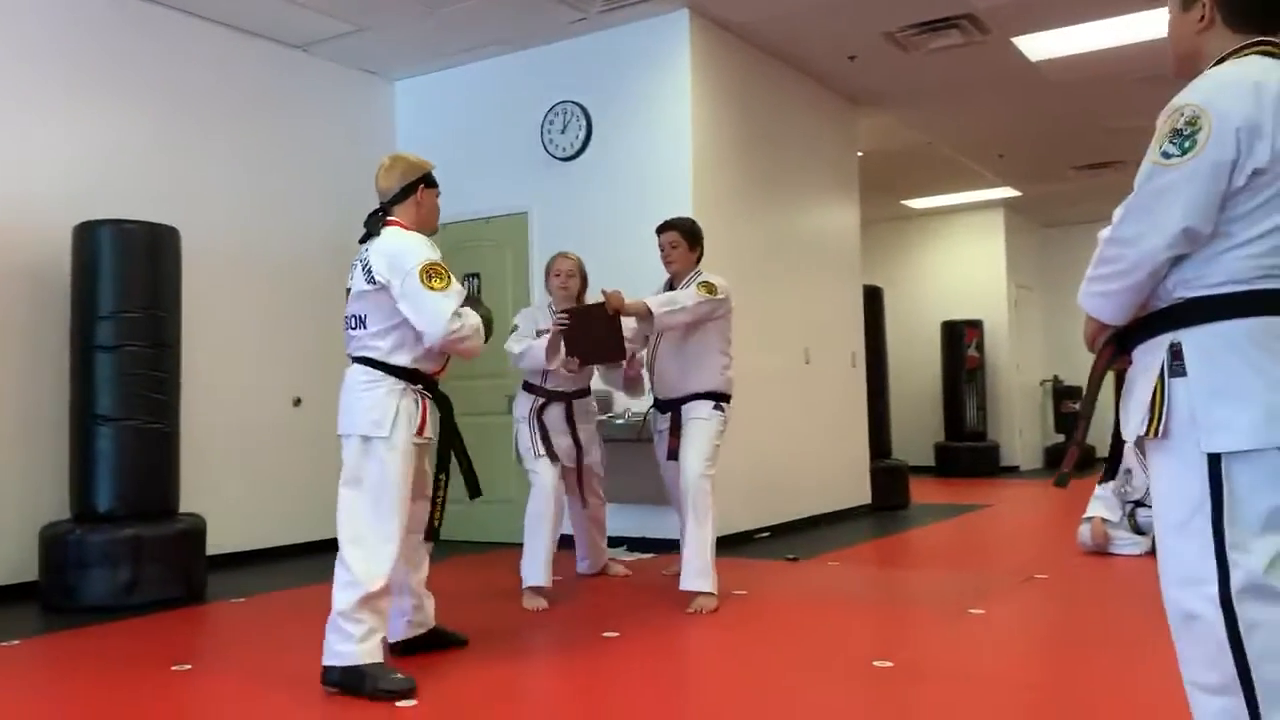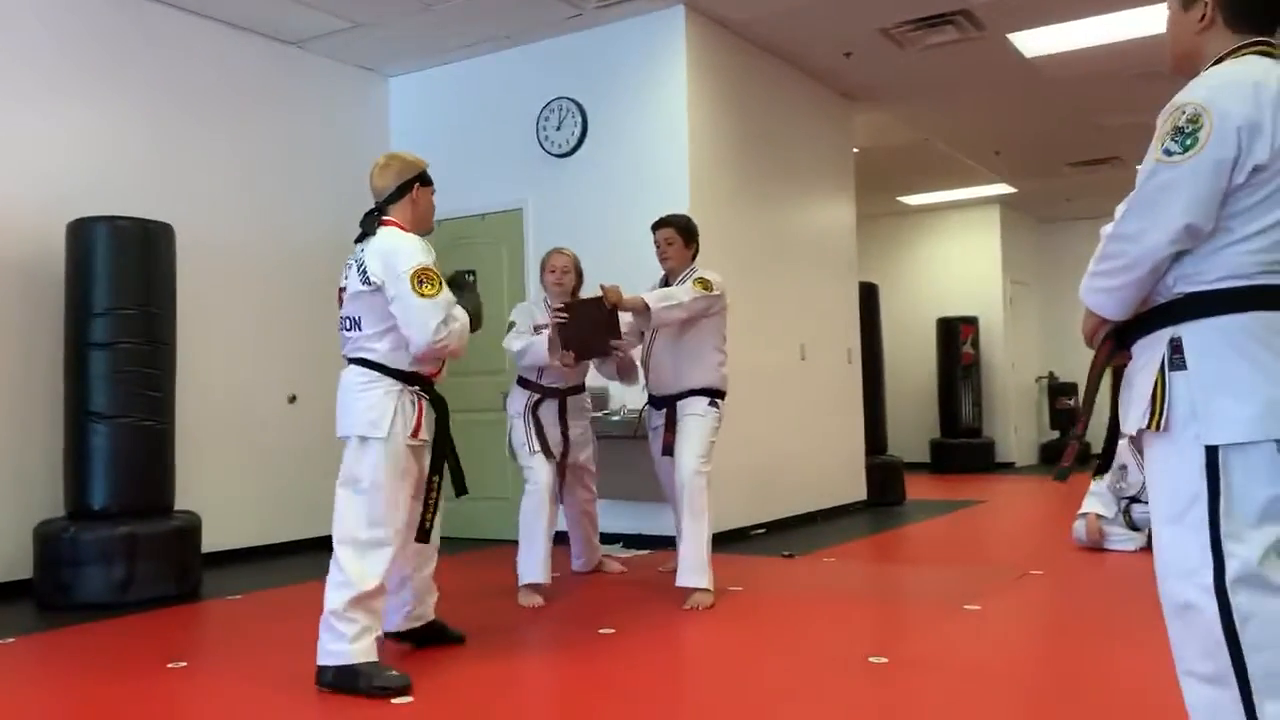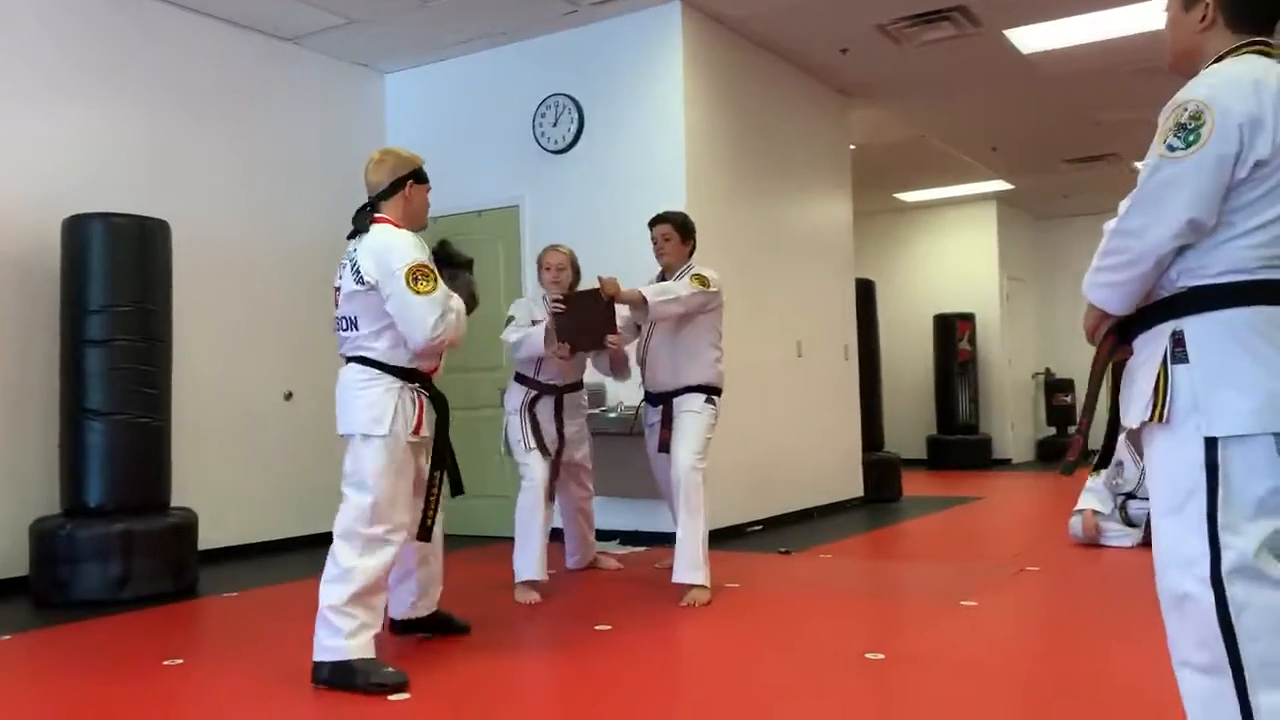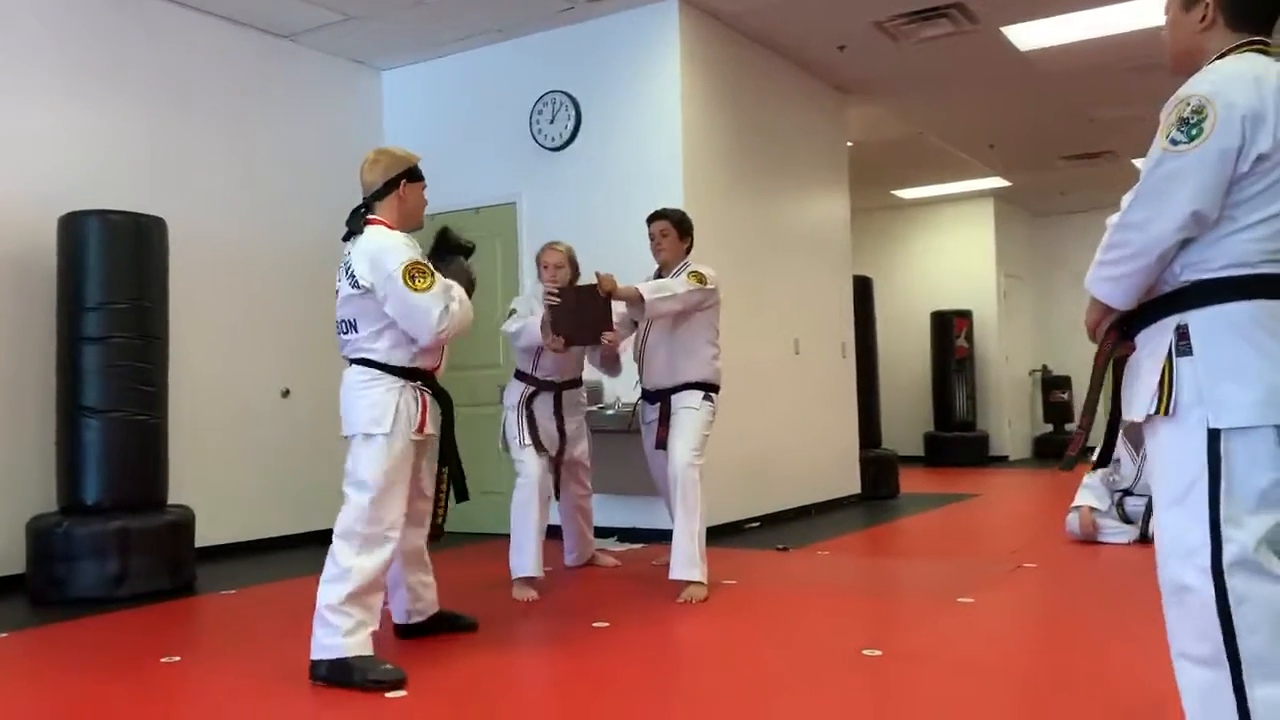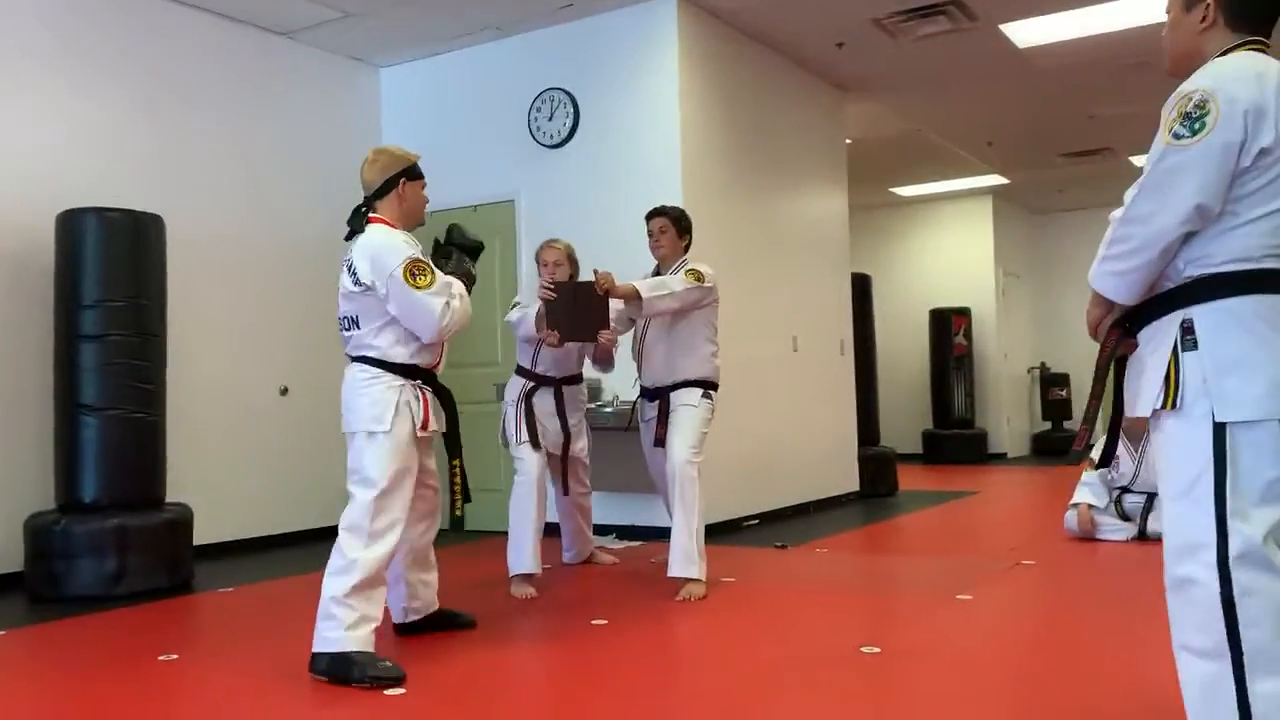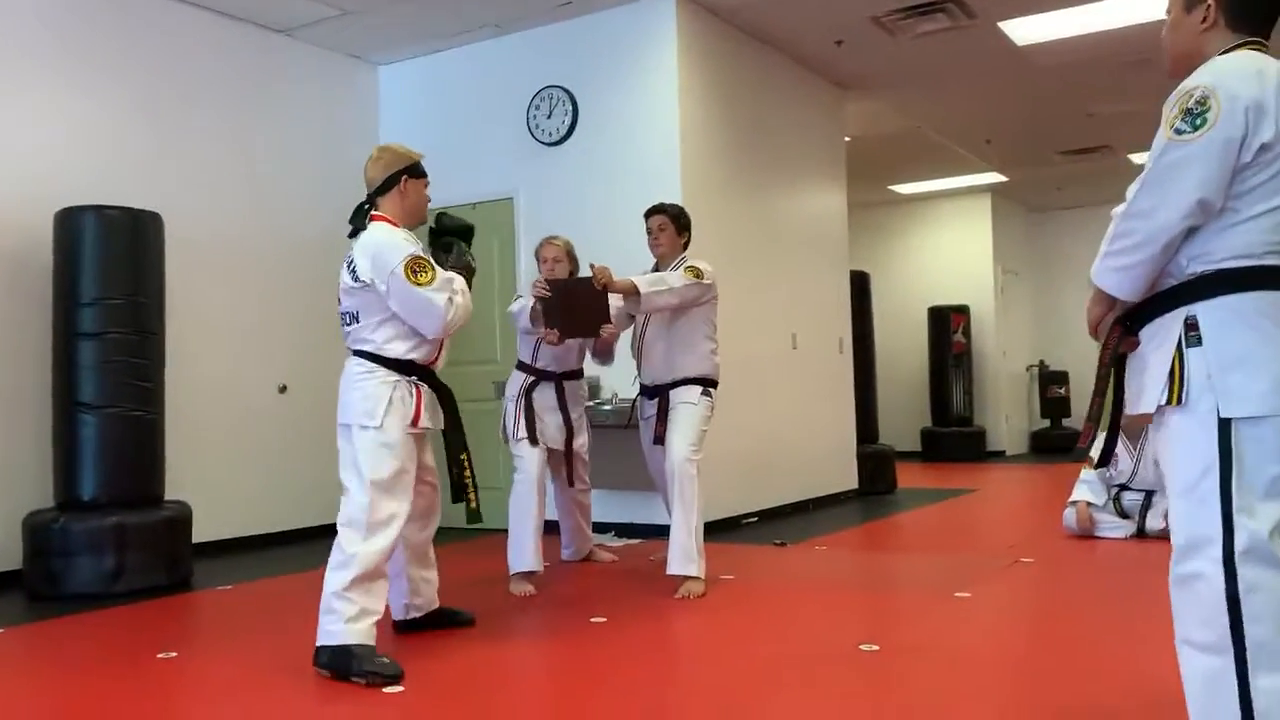
dt=0.1s
person 1, frame 1
left shoulder: (1218, 98)
left elbow: (1150, 232)
left wrist: (1103, 311)
right wrist: (1141, 314)
left hip: (1216, 372)
left knee: (1220, 586)
person 1, frame 2
left shoulder: (1218, 97)
left elbow: (1151, 228)
left wrist: (1102, 308)
right wrist: (1137, 311)
left hip: (1214, 367)
left knee: (1215, 578)
person 1, frame 3
left shoulder: (1219, 95)
left elbow: (1155, 223)
left wrist: (1104, 303)
right wrist: (1136, 308)
left hip: (1214, 360)
left knee: (1212, 571)
person 1, frame 4
left shoulder: (1220, 91)
left elbow: (1158, 217)
left wrist: (1105, 298)
right wrist: (1135, 306)
left hip: (1215, 356)
left knee: (1214, 566)
person 1, frame 5
left shoulder: (1221, 87)
left elbow: (1161, 211)
left wrist: (1107, 294)
right wrist: (1136, 302)
left hip: (1218, 352)
left knee: (1218, 559)
person 1, frame 6
left shoulder: (1221, 85)
left elbow: (1163, 207)
left wrist: (1108, 292)
right wrist: (1138, 301)
left hip: (1221, 350)
left knee: (1221, 557)
person 2, frame 1
left shoulder: (377, 247)
right shoulder: (410, 248)
right elbow: (444, 327)
left wrist: (459, 312)
right wrist: (478, 323)
left hip: (387, 396)
right hip: (388, 400)
left knee: (411, 516)
right knee: (376, 526)
left ankle: (410, 624)
right ankle: (350, 655)
person 2, frame 2
left shoulder: (370, 247)
right shoulder: (404, 249)
right elbow: (433, 335)
left wrist: (450, 304)
right wrist: (465, 314)
left hip: (387, 397)
right hip: (385, 401)
left knee: (417, 513)
right knee: (372, 525)
left ankle: (412, 615)
right ankle: (345, 656)
person 2, frame 3
left shoulder: (363, 245)
right shoulder: (398, 247)
right elbow: (431, 330)
left wrist: (442, 295)
right wrist: (459, 303)
left hip: (384, 394)
right hip: (385, 398)
left knee: (418, 507)
right knee: (373, 521)
left ankle: (415, 605)
right ankle: (341, 652)
person 2, frame 4
left shoulder: (365, 245)
right shoulder: (391, 247)
right elbow: (436, 325)
left wrist: (442, 282)
right wrist: (459, 288)
left hip: (394, 396)
right hip: (384, 398)
left knee: (410, 510)
right knee: (370, 520)
left ankle: (415, 609)
right ankle: (339, 649)
person 2, frame 5
left shoulder: (371, 243)
right shoulder: (390, 246)
right elbow: (438, 321)
left wrist: (442, 279)
right wrist: (459, 284)
left hip: (397, 394)
right hip: (386, 395)
left knee: (419, 505)
right knee: (375, 515)
left ankle: (414, 607)
right ankle: (340, 643)
person 2, frame 6
left shoulder: (376, 241)
right shoulder: (390, 243)
left elbow: (415, 309)
right elbow: (441, 316)
left wrist: (443, 270)
right wrist: (458, 277)
left hip: (398, 393)
right hip: (383, 395)
left knee: (417, 502)
right knee: (374, 512)
left ankle: (415, 605)
right ankle: (343, 638)
person 3, frame 1
left shoulder: (712, 289)
right shoulder: (661, 297)
left elbow: (680, 308)
right elbow: (635, 341)
left wrist: (628, 307)
left hip: (704, 404)
right hip: (666, 407)
left knee: (695, 478)
right knee: (677, 486)
left ankle: (703, 584)
right ankle: (697, 559)
person 3, frame 2
left shoulder: (707, 286)
right shoulder: (656, 295)
left elbow: (676, 303)
right elbow: (628, 338)
left wrist: (625, 302)
left hip: (698, 400)
right hip: (660, 404)
left knee: (689, 475)
right knee: (671, 482)
left ankle: (699, 581)
right ankle: (690, 556)
person 3, frame 3
left shoulder: (704, 282)
right shoulder: (652, 290)
left elbow: (674, 298)
right elbow: (624, 333)
left wrist: (623, 296)
left hip: (694, 397)
right hip: (656, 400)
left knee: (685, 471)
right knee: (667, 479)
left ankle: (695, 577)
right ankle: (688, 553)
person 3, frame 4
left shoulder: (701, 280)
right shoulder: (649, 288)
left elbow: (671, 296)
right elbow: (618, 327)
left wrist: (620, 292)
left hip: (691, 394)
right hip: (653, 399)
left knee: (682, 468)
right knee: (664, 476)
left ankle: (693, 574)
right ankle: (685, 551)
person 3, frame 5
left shoulder: (699, 278)
right shoulder: (647, 286)
left elbow: (669, 294)
right elbow: (615, 323)
left wrist: (618, 290)
left hip: (690, 392)
right hip: (652, 396)
left knee: (681, 465)
right knee: (662, 474)
left ankle: (691, 571)
right ankle: (684, 548)
person 3, frame 6
left shoulder: (698, 275)
right shoulder: (646, 282)
left elbow: (667, 290)
right elbow: (614, 320)
left wrist: (615, 284)
left hip: (690, 389)
right hip: (651, 394)
left knee: (681, 463)
right knee: (662, 472)
left ankle: (691, 568)
right ankle: (684, 547)
person 4, frame 1
right shoulder: (531, 317)
left elbow: (613, 369)
right elbow: (519, 354)
left wrist: (632, 373)
right wrist: (552, 341)
left hip: (578, 414)
right hip: (537, 414)
left knee: (589, 493)
right knee: (546, 487)
left ankle: (594, 561)
right ankle: (533, 583)
person 4, frame 2
right shoulder: (526, 312)
left elbow: (611, 368)
right elbow: (519, 351)
left wrist: (624, 360)
right wrist: (553, 337)
left hip: (572, 410)
right hip: (531, 409)
left knee: (581, 489)
right knee: (541, 483)
left ankle: (588, 558)
right ankle: (530, 581)
person 4, frame 3
right shoulder: (524, 308)
left elbow: (608, 365)
right elbow: (517, 345)
left wrist: (617, 352)
right wrist: (550, 328)
left hip: (568, 407)
right hip: (528, 405)
left knee: (578, 486)
right knee: (537, 480)
left ankle: (583, 555)
right ankle: (527, 577)
person 4, frame 4
right shoulder: (526, 304)
left elbow: (606, 365)
right elbow: (518, 333)
left wrist: (610, 349)
right wrist: (546, 317)
left hip: (568, 404)
right hip: (528, 402)
left knee: (576, 483)
right knee: (532, 477)
left ankle: (582, 552)
right ankle: (523, 573)
person 4, frame 5
right shoulder: (527, 301)
left elbow: (600, 362)
right elbow: (520, 324)
left wrist: (606, 347)
right wrist: (543, 309)
left hip: (568, 400)
right hip: (528, 398)
left knee: (576, 481)
right knee: (530, 474)
left ankle: (580, 549)
right ankle: (521, 570)
person 4, frame 6
right shoulder: (531, 298)
left elbow: (598, 354)
right elbow: (522, 317)
left wrist: (607, 341)
right wrist: (537, 301)
left hip: (569, 396)
right hip: (528, 394)
left knee: (574, 477)
right knee: (529, 473)
left ankle: (579, 547)
right ankle: (521, 569)
